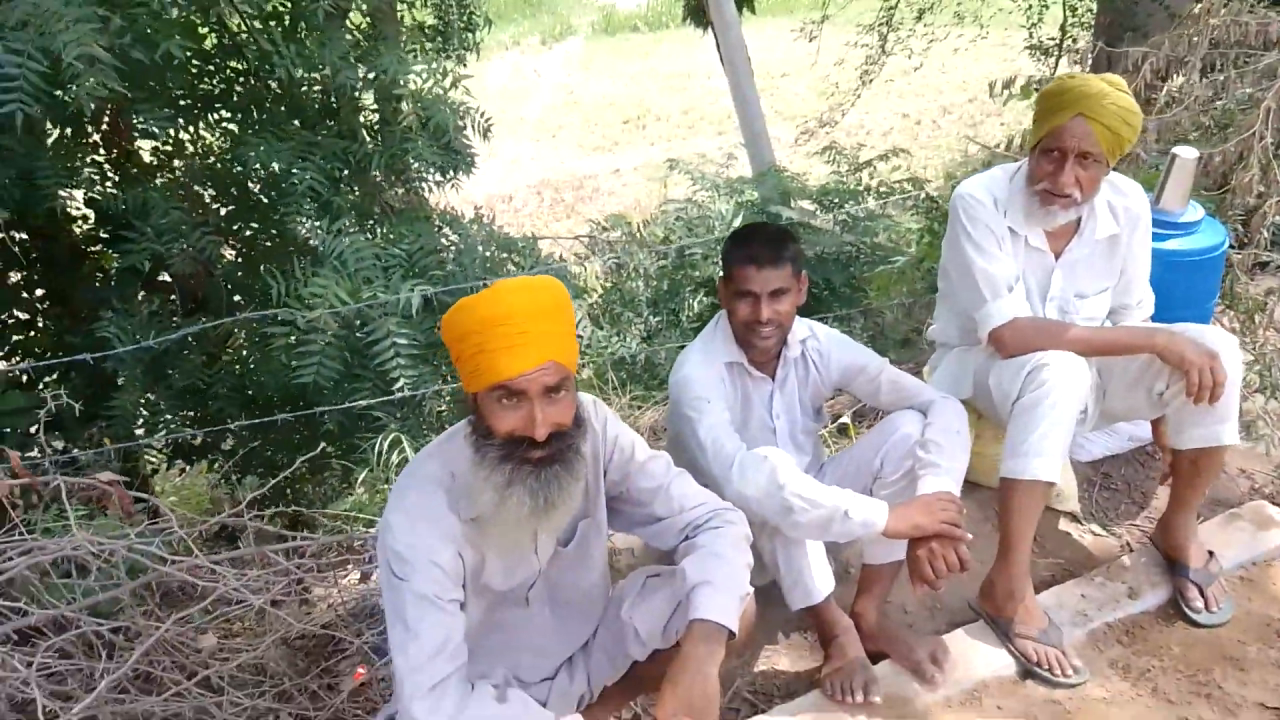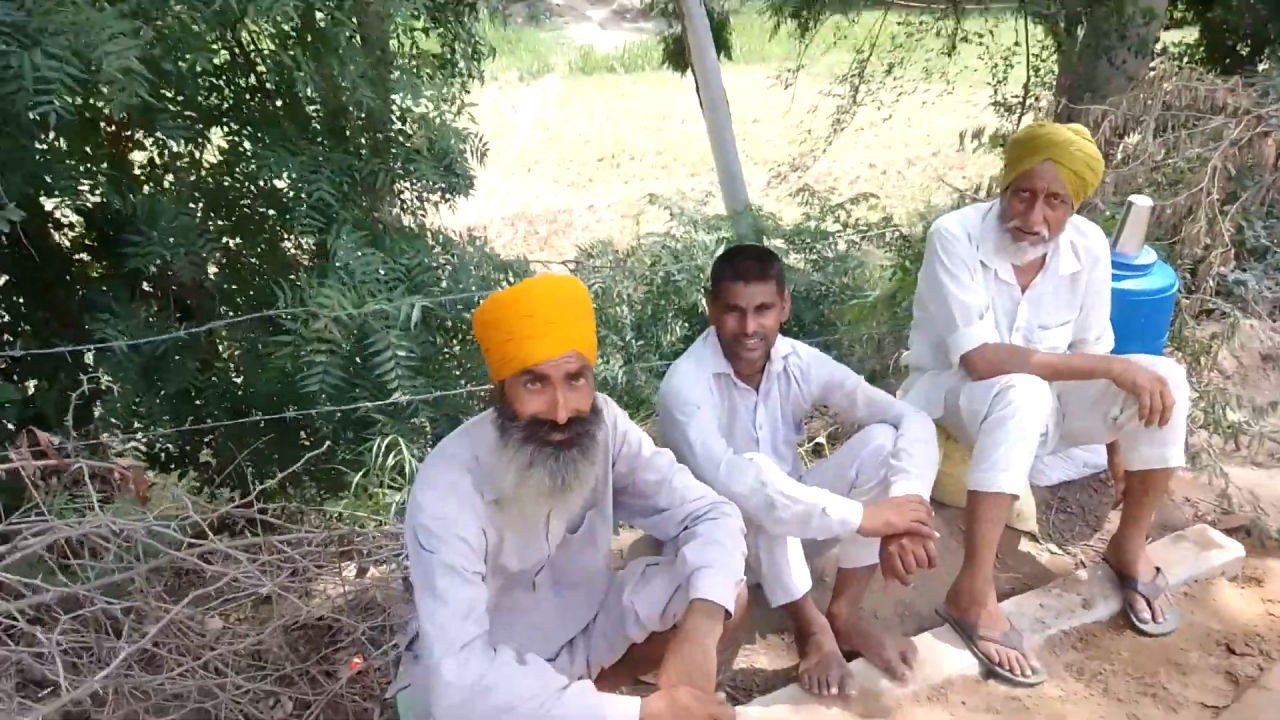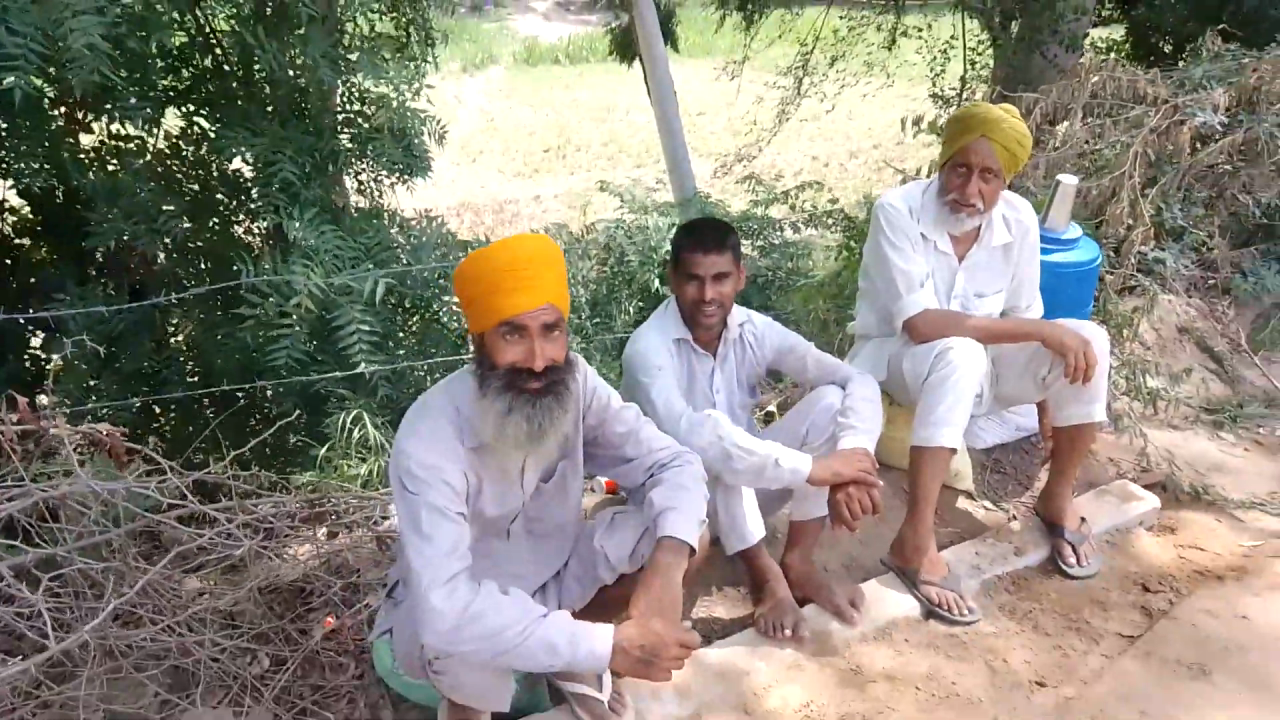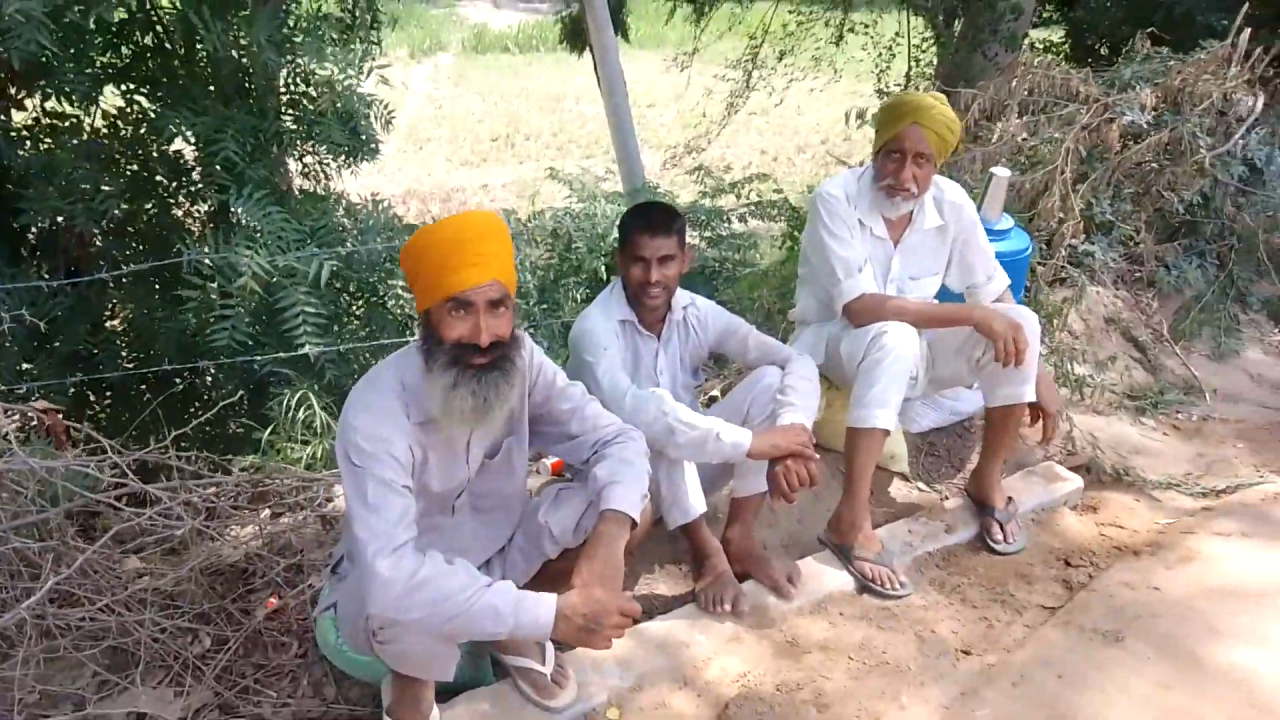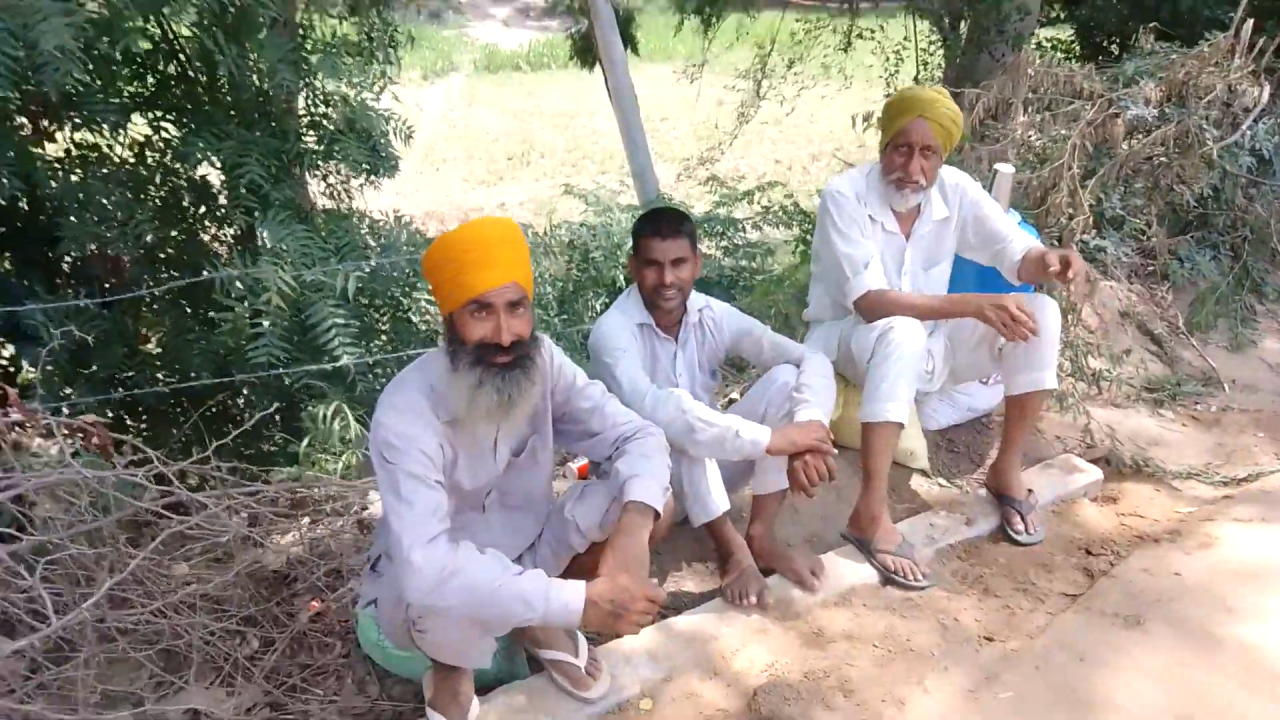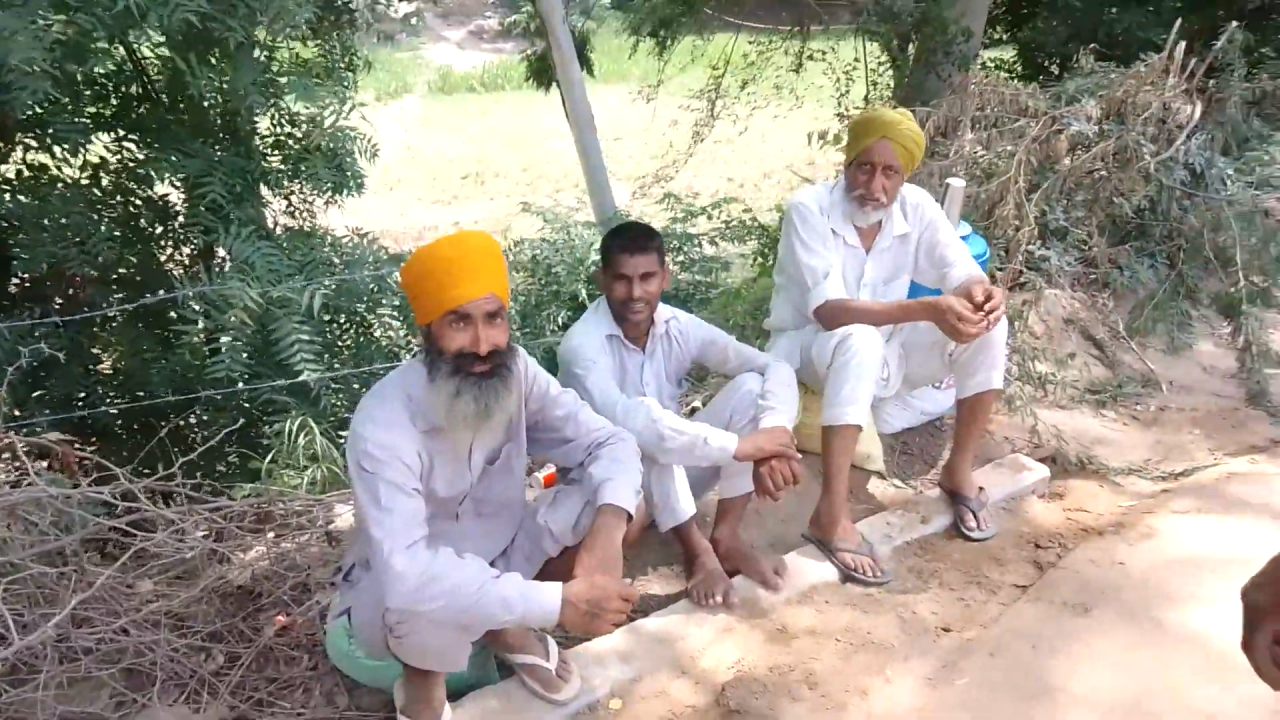
dt=0.4s
person 1, frame 1
left shoulder: (1127, 204)
right shoulder: (980, 200)
left elbow: (1129, 320)
right elbow: (1009, 335)
left wrist: (1164, 416)
right wrist: (1157, 342)
left hip: (1076, 370)
right hip: (980, 367)
left knee: (1213, 350)
right knee: (1057, 370)
left ankle: (1178, 529)
right ankle: (1007, 587)
person 1, frame 2
left shoulder: (1089, 245)
right shoulder: (956, 236)
left elbow: (1091, 351)
right elbow: (981, 358)
left wrist: (1118, 440)
right wrist: (1112, 368)
left hip: (1039, 397)
right hip: (951, 392)
left knee: (1164, 379)
right knee: (1023, 390)
left ankle: (1129, 545)
right ankle: (972, 593)
person 1, frame 3
left shoulder: (1018, 218)
right shoulder: (898, 210)
left elbow: (1021, 316)
right elbow: (922, 324)
left wrist: (1047, 399)
right wrist: (1042, 332)
left hip: (975, 364)
right hip: (894, 358)
left knee: (1088, 340)
right knee: (960, 354)
left ankle: (1057, 498)
right ankle: (915, 542)
person 1, frame 4
left shoulder: (951, 201)
right shoulder: (836, 197)
left elbow: (992, 290)
right elbow: (858, 306)
left wrist: (1038, 378)
right wrist: (970, 315)
left hip: (908, 344)
right hip: (830, 343)
left knee: (1019, 325)
right knee: (892, 337)
left ankle: (987, 479)
right ankle: (850, 520)
person 1, frame 5
left shoulder: (956, 189)
right shoulder: (845, 195)
left elbow: (1018, 252)
right elbow: (870, 302)
left wrist: (1048, 262)
right wrist: (973, 305)
left hip: (925, 341)
right hip: (849, 339)
left knee: (1039, 313)
right knee: (902, 334)
left ankle: (1005, 471)
right ankle: (870, 515)
person 1, frame 6
left shoulder: (917, 206)
right shoulder: (810, 208)
left elbow: (961, 276)
right elbow: (830, 311)
left wrist: (980, 291)
right wrist: (928, 309)
left hip: (882, 349)
right hip: (809, 347)
left knee: (986, 323)
right knee: (859, 341)
left ankle: (958, 471)
right ankle: (830, 515)
person 2, frame 1
left shoulder: (591, 427)
right shoulder: (422, 510)
left elbow: (714, 522)
left wrist: (699, 658)
left hip: (585, 646)
left knee: (731, 604)
person 2, frame 2
left shoulder: (601, 426)
right shoulder: (448, 490)
left elbow: (712, 515)
right elbow: (461, 681)
left wrist: (699, 632)
left hip: (580, 630)
right hip: (489, 674)
left knee: (725, 587)
person 2, frame 3
left shoulder: (572, 382)
right shoulder: (430, 438)
left elbow: (675, 463)
right elbow: (449, 611)
left wrist: (667, 569)
right wrist: (608, 646)
left hip: (551, 577)
right hip: (456, 618)
left knee: (686, 525)
right knee: (463, 637)
left ankle: (566, 652)
person 2, frame 4
left shoulder: (519, 359)
right shoulder: (378, 411)
left elbow: (619, 441)
right elbow: (392, 577)
left wrist: (610, 538)
right wrist: (552, 614)
left hip: (498, 551)
right hip: (400, 588)
left knee: (630, 506)
right knee: (412, 605)
left ankle: (507, 627)
right ankle: (412, 678)
person 2, frame 5
left shoulder: (539, 360)
right shoulder: (406, 412)
left elbow: (639, 437)
right elbow: (426, 570)
left wrist: (633, 529)
right wrist: (579, 602)
left hip: (524, 548)
right hip: (432, 582)
left knee: (651, 500)
right knee: (446, 601)
left ankle: (535, 620)
right ankle: (450, 669)
person 2, frame 6
left shoulder: (514, 371)
right shoulder: (384, 423)
left elbow: (610, 443)
right elbow: (406, 575)
left wrist: (609, 528)
right wrist: (558, 603)
left hip: (498, 556)
right hip: (396, 594)
left knee: (617, 503)
right knee: (426, 605)
left ankle: (506, 626)
right ankle: (423, 674)
person 3, frame 1
left shoulder: (818, 345)
right shoulder: (697, 373)
left elbow: (942, 407)
right elbow: (740, 483)
left wrist: (934, 506)
right wrist: (885, 518)
left hip: (811, 512)
left knee: (909, 428)
right knee: (768, 471)
left ankle: (869, 616)
right ankle: (835, 630)
person 3, frame 2
left shoulder: (800, 363)
right shoulder: (686, 383)
left elbow: (912, 420)
right elbow: (727, 481)
left wrist: (906, 510)
right wrist: (860, 516)
left hip: (792, 525)
left knee: (882, 440)
right knee: (753, 492)
left ankle: (844, 616)
right ankle: (812, 628)
person 3, frame 3
left shoulder: (755, 330)
right shoulder: (648, 348)
left elbow: (859, 382)
right elbow: (687, 435)
left wrist: (852, 460)
right wrist: (810, 468)
left hip: (747, 483)
left knee: (830, 400)
right knee: (711, 449)
left ankle: (797, 564)
right ankle: (766, 576)
person 3, frame 4
left shoulder: (698, 314)
right shoulder: (595, 329)
left elbow: (798, 362)
right elbow: (632, 410)
left wrist: (790, 432)
right wrist: (749, 442)
left hip: (689, 466)
left knee: (770, 380)
right knee: (656, 427)
left ankle: (739, 541)
right ankle: (707, 552)
person 3, frame 5
left shoulder: (713, 316)
right shoulder: (613, 332)
left elbow: (812, 361)
right elbow: (653, 410)
left wrist: (808, 430)
right wrist: (768, 439)
left hip: (710, 465)
left knee: (786, 378)
right knee: (676, 426)
left ankle: (761, 537)
right ankle: (730, 547)
person 3, frame 6
left shoulder: (679, 327)
right shoulder: (582, 345)
left elbow: (776, 368)
right elbow: (623, 420)
left wrist: (772, 437)
right wrist: (736, 445)
left hip: (677, 473)
left knee: (751, 385)
right knee: (646, 433)
left ankle: (726, 539)
right ankle: (696, 549)
